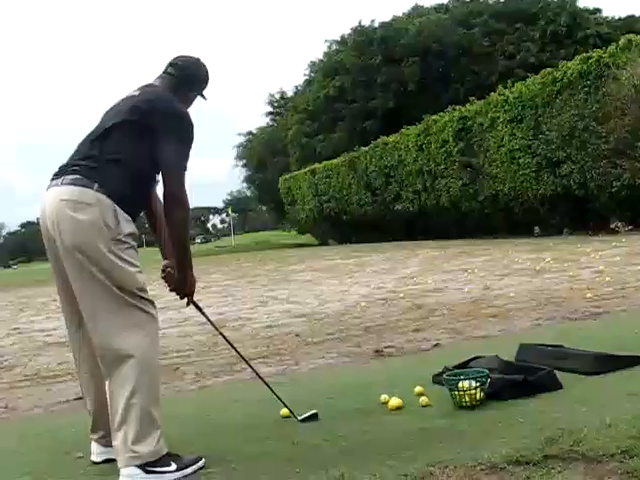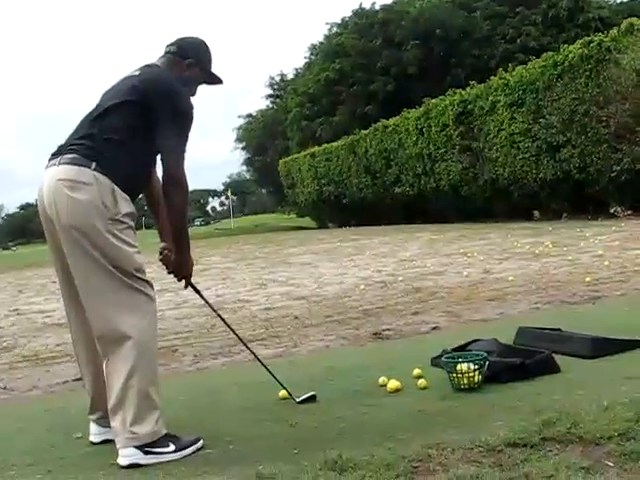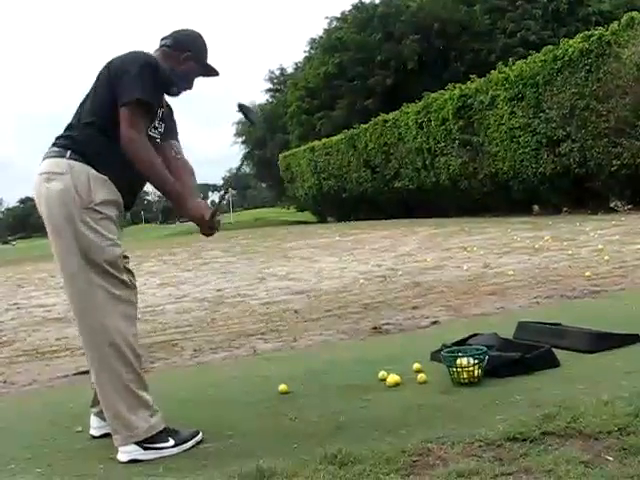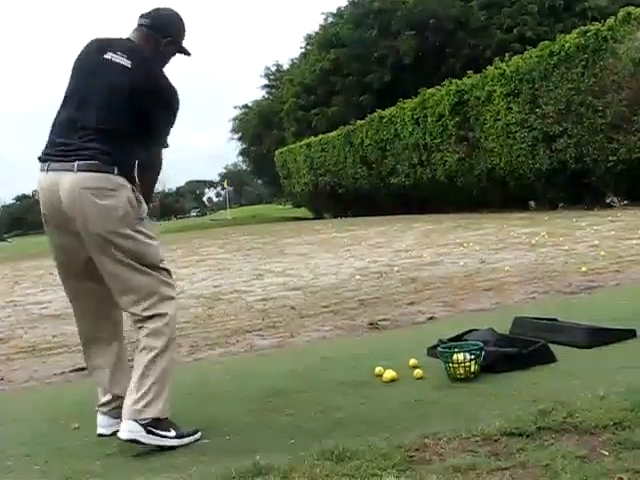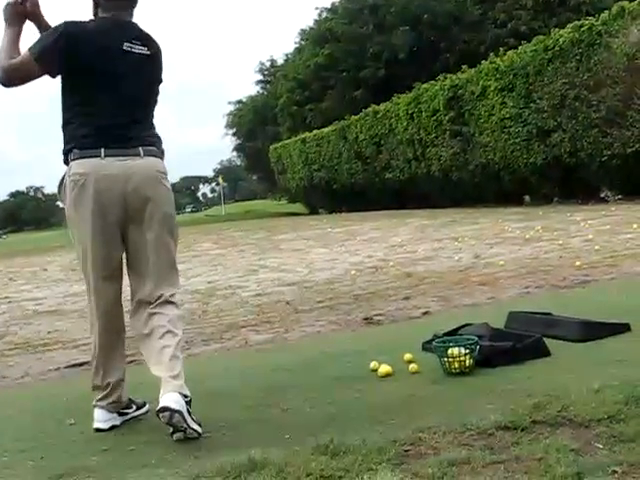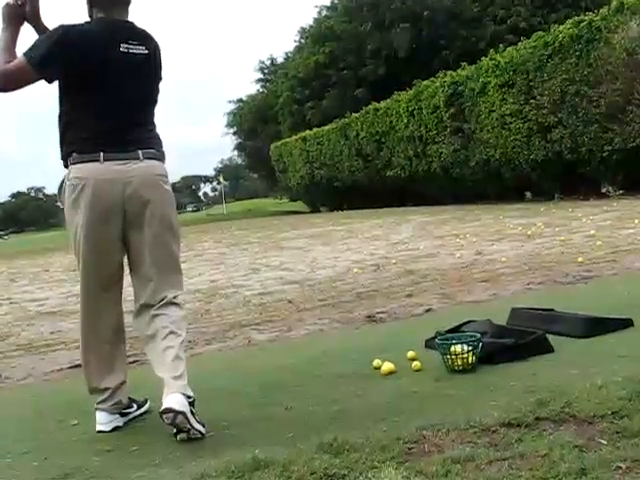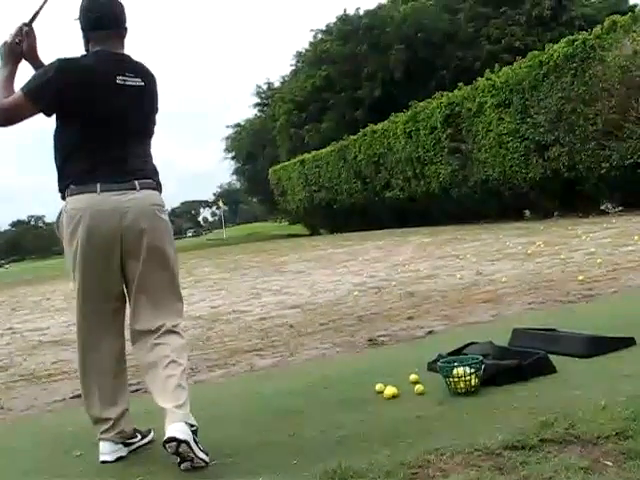
dt=0.7s
person 1, frame 1
left shoulder: (133, 104)
right shoulder: (173, 115)
left elbow: (146, 191)
right elbow: (175, 199)
left wrist: (168, 258)
right wrist: (184, 267)
left hip: (58, 204)
right hip: (89, 208)
left knee: (92, 331)
right knee: (133, 328)
left ankle: (107, 436)
person 1, frame 2
left shoulder: (137, 84)
right shoulder: (171, 93)
left elbow: (148, 172)
right elbow: (174, 180)
left wrist: (166, 240)
right wrist: (182, 249)
left hip: (57, 184)
right hip: (87, 189)
left knee: (91, 312)
right knee: (130, 309)
left ankle: (107, 417)
right ankle: (139, 436)
person 1, frame 3
left shoulder: (156, 102)
right shoulder: (141, 66)
left elbow: (175, 161)
right elbow: (130, 141)
left wrist: (197, 204)
right wrist: (185, 206)
left hip: (81, 188)
right hip: (75, 182)
left knee: (107, 301)
right knee: (107, 305)
left ankle: (107, 410)
right ankle: (138, 433)
person 1, frame 4
left shoulder: (93, 50)
right shoulder: (160, 89)
right elbow: (150, 160)
left wrist: (132, 192)
right wrist: (142, 200)
left hip: (52, 179)
right hip: (101, 186)
left knee: (91, 303)
right knee: (153, 299)
left ankle: (112, 406)
right ankle: (144, 414)
person 1, frame 5
left shoulder: (75, 35)
right shoulder: (150, 48)
left hip: (91, 172)
right hip: (146, 168)
left knee: (101, 292)
right knee: (157, 290)
left ankle: (109, 401)
right ankle: (172, 391)
person 1, frame 6
left shoulder: (71, 39)
right shoulder: (148, 46)
left hip: (90, 176)
right hip: (147, 171)
left knee: (98, 296)
right knee: (160, 290)
left ankle: (111, 402)
right ankle: (176, 392)
person 1, frame 7
left shoulder: (69, 73)
right shoulder: (144, 79)
left hip: (87, 207)
right hip: (143, 201)
left knee: (98, 326)
right knee: (159, 318)
left ankle: (113, 432)
right ankle: (178, 421)
